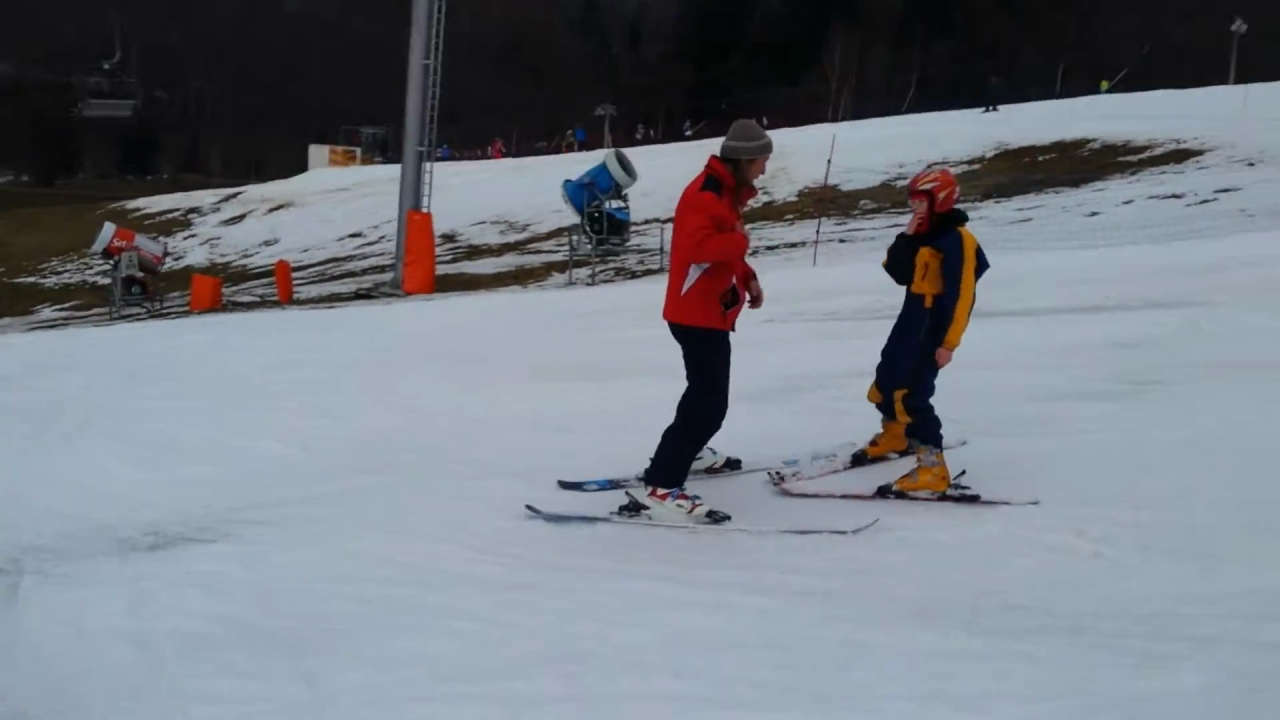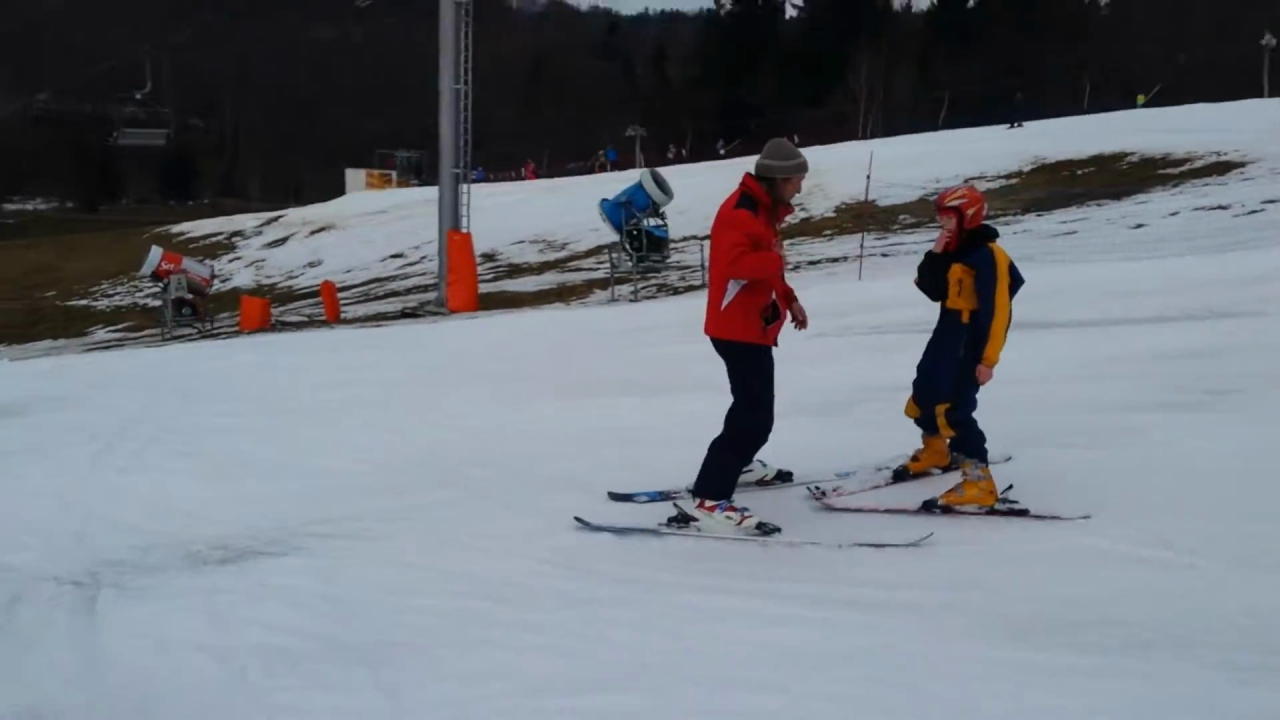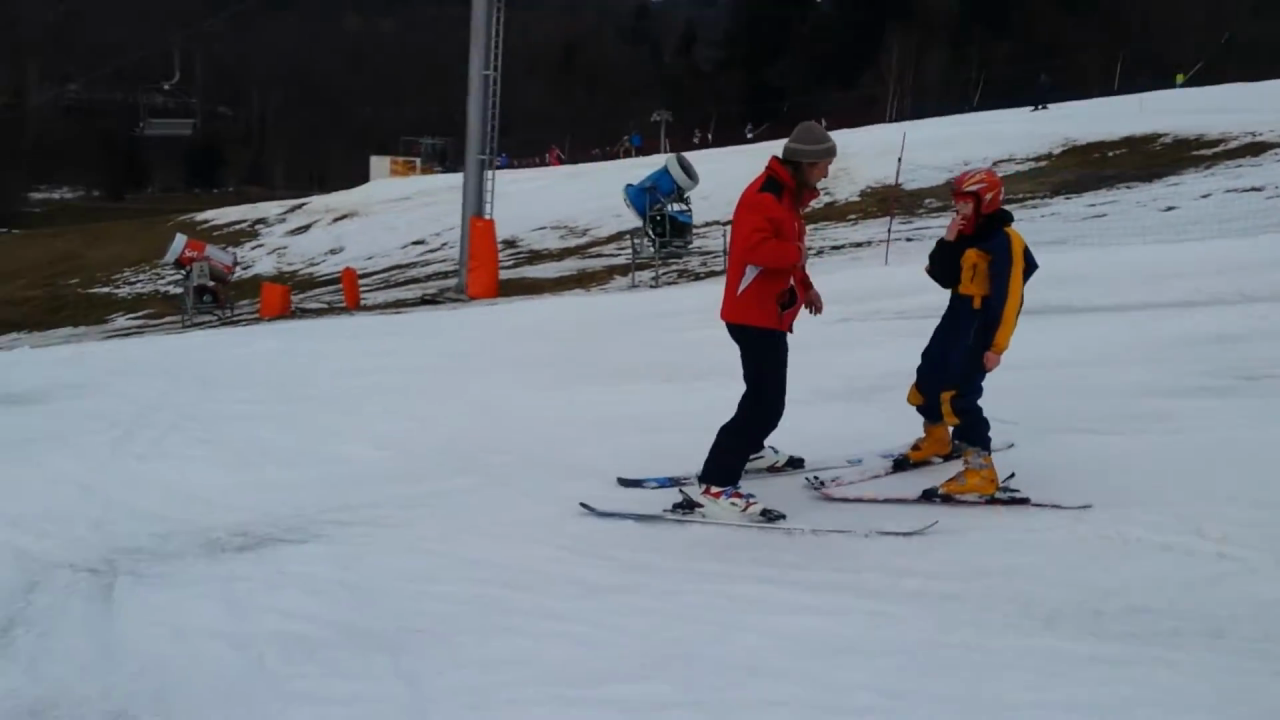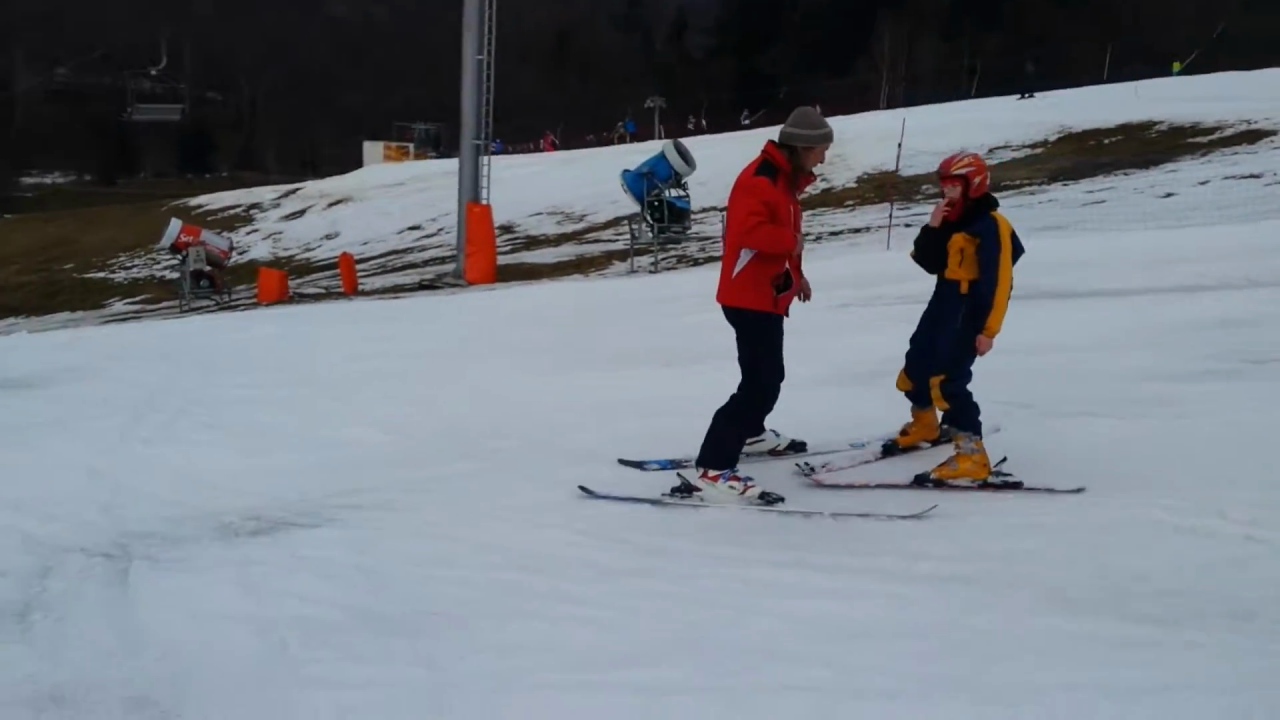
dt=0.1s
person 1, frame 1
left shoulder: (722, 191)
right shoulder: (706, 193)
right elbow: (699, 245)
left wrist: (747, 278)
right wrist: (739, 241)
left hip: (706, 310)
right hip: (699, 314)
left knee: (704, 389)
right knee: (710, 404)
left ankle: (688, 451)
person 1, frame 2
left shoulder: (760, 208)
right shoulder: (742, 210)
right elbow: (734, 263)
left wrist: (789, 298)
right wrist: (776, 260)
left hip: (748, 326)
right hip: (740, 329)
left knee: (751, 402)
right knee: (756, 417)
left ankle: (739, 463)
right ankle: (708, 497)
person 1, frame 3
left shoulder: (785, 193)
right shoulder: (765, 195)
right elbow: (753, 248)
left wrist: (804, 286)
right wrist: (794, 255)
left hip: (768, 312)
right hip: (756, 314)
left knee: (766, 391)
right knee: (766, 402)
left ankle: (750, 449)
person 1, frame 4
left shoulder: (782, 177)
right shoulder: (762, 178)
right elbow: (748, 231)
left wrist: (796, 273)
right wrist: (790, 241)
left hip: (764, 295)
right hip: (751, 297)
left knee: (765, 374)
right knee: (761, 385)
left ankle: (750, 433)
person 2, frame 1
left shoulder: (957, 240)
right shoulder: (921, 233)
left elbow: (961, 295)
right elbow: (901, 275)
left wrist: (949, 341)
right wrist: (905, 238)
left hip: (934, 322)
right hip: (911, 316)
left knee: (909, 392)
right knee: (885, 379)
left ankle: (933, 468)
right ankle: (894, 435)
person 2, frame 2
left shoulder: (988, 256)
right shoulder: (953, 249)
left elbow: (996, 311)
right elbow: (933, 291)
left wrist: (988, 357)
right wrist: (935, 256)
left hip: (971, 338)
right hip: (947, 332)
left knee: (952, 407)
right knee: (923, 394)
left ankle: (979, 482)
right ankle: (936, 451)
person 2, frame 3
left shoulder: (1004, 241)
right shoulder: (965, 235)
left elbow: (1009, 297)
right elbow: (945, 279)
left wrist: (997, 344)
right wrist: (947, 242)
left hip: (981, 324)
right hip: (956, 318)
left knee: (956, 394)
right knee: (927, 381)
left ankle: (980, 470)
right ankle: (937, 439)
person 2, frame 4
left shoulder: (991, 225)
right shoulder: (951, 220)
left elbow: (998, 281)
right elbow: (931, 264)
left wrist: (989, 329)
right wrist: (932, 229)
left hip: (969, 309)
right hip: (943, 303)
left knee: (946, 379)
right knee: (915, 367)
left ankle: (972, 455)
right ankle: (925, 425)
